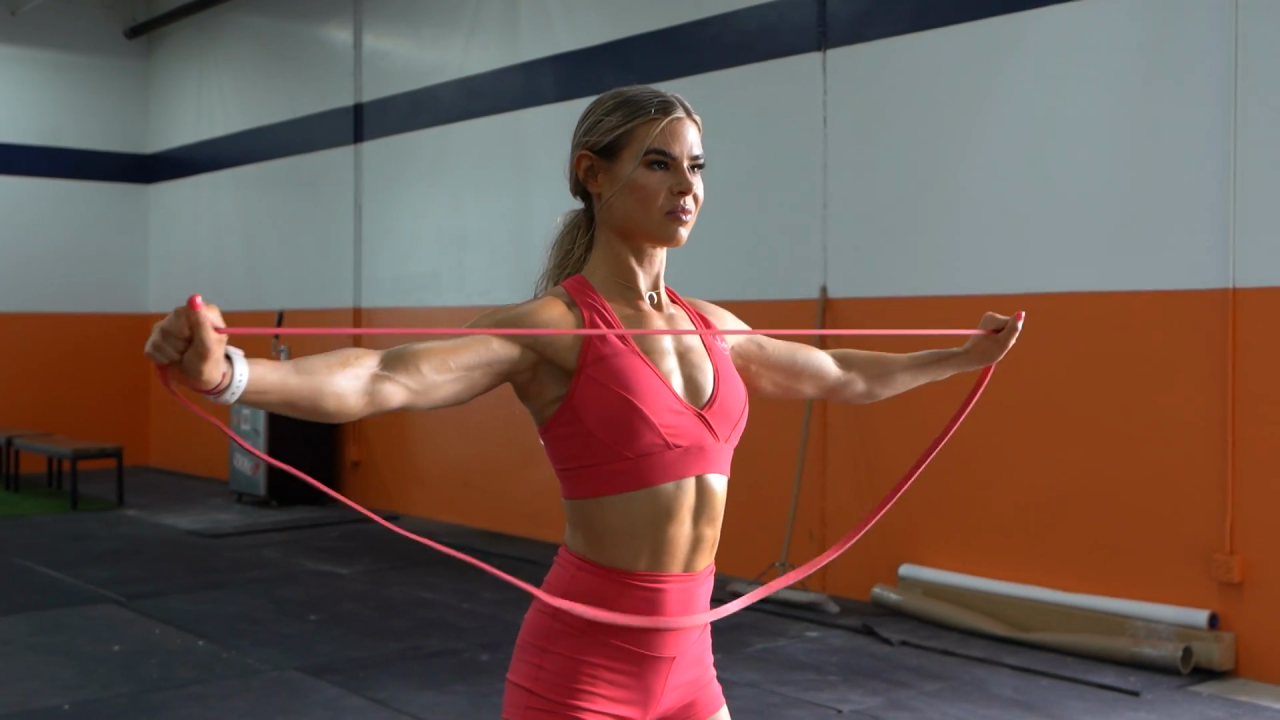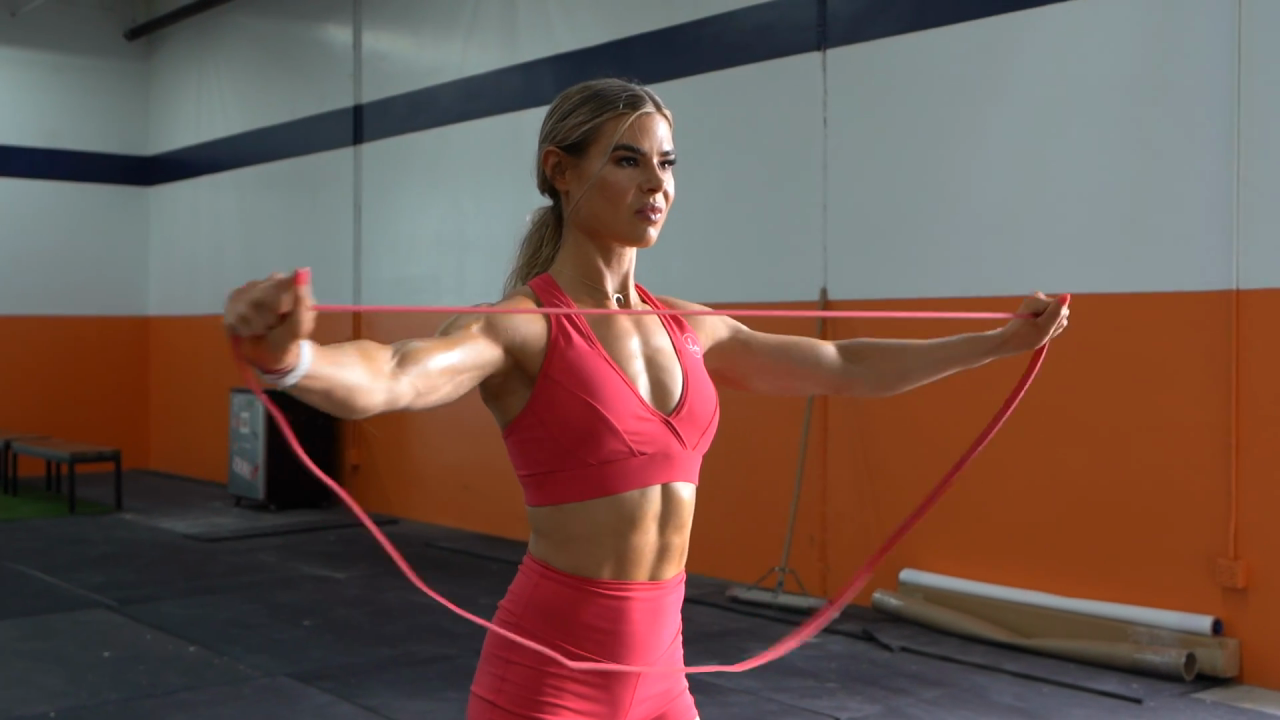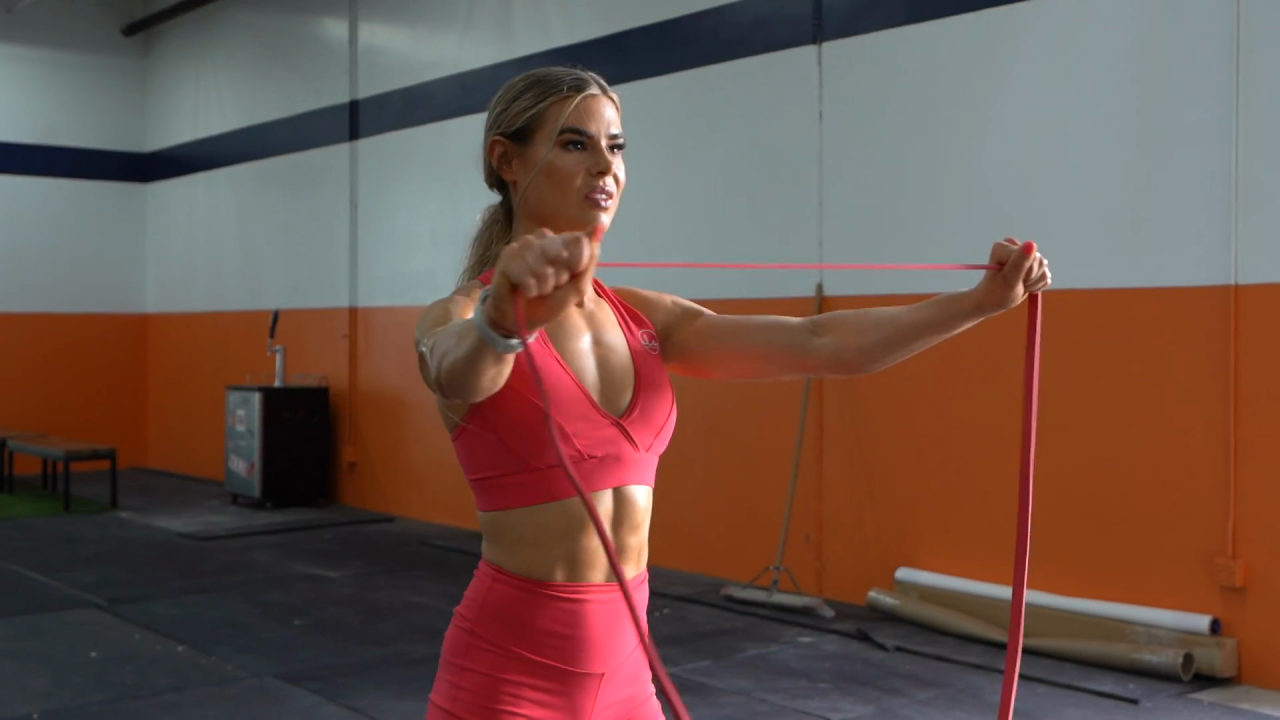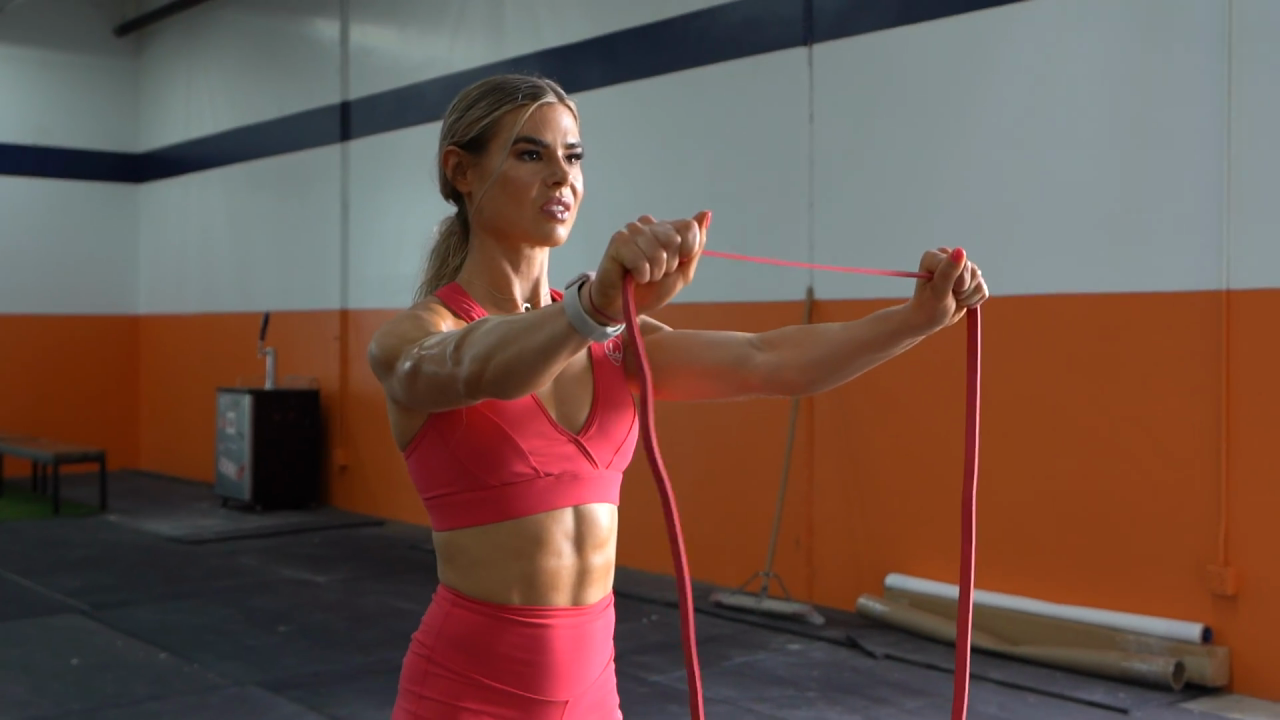
dt=0.5s
person 1, frame 1
left shoulder: (708, 327)
right shoulder: (546, 326)
left elbow: (840, 377)
right elbow: (381, 380)
left wrist: (966, 356)
right wrist: (225, 374)
person 1, frame 2
left shoulder: (681, 328)
right shoulder: (511, 325)
left elbow: (846, 367)
right elbow: (387, 378)
left wrist: (1002, 341)
right wrist: (283, 355)
person 1, frame 3
left shoulder: (645, 319)
right shoulder: (465, 319)
left elbow: (818, 344)
right elbow: (457, 371)
left wrist: (981, 301)
right wrist: (504, 317)
person 1, frame 4
left shoulder: (608, 339)
right shoulder: (414, 337)
left elbow: (767, 363)
right elbow: (485, 371)
left wrist: (918, 317)
right wrist: (600, 302)
